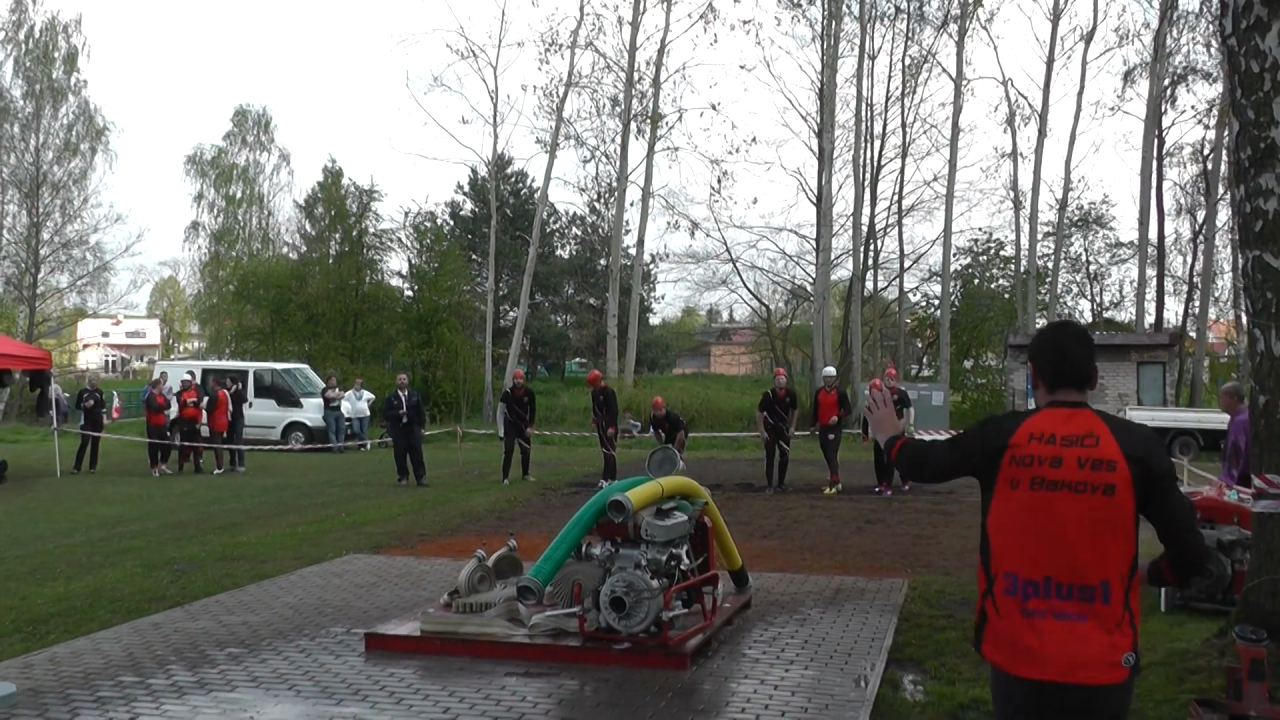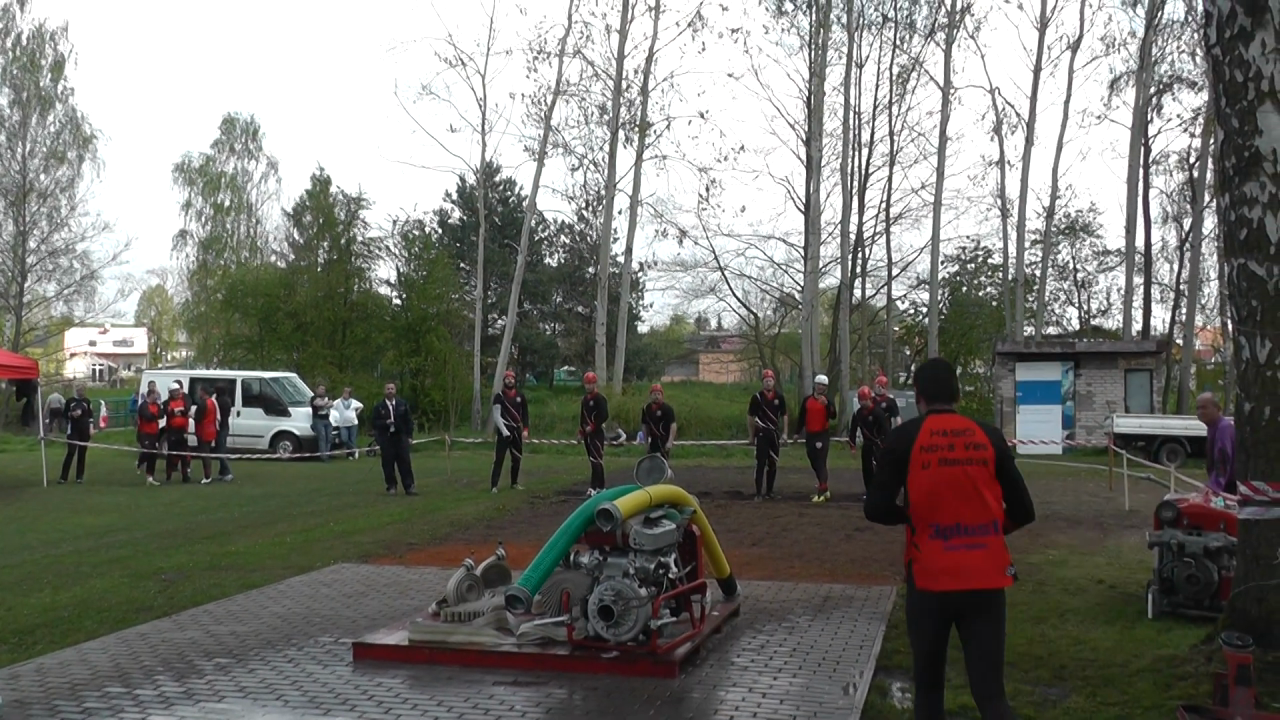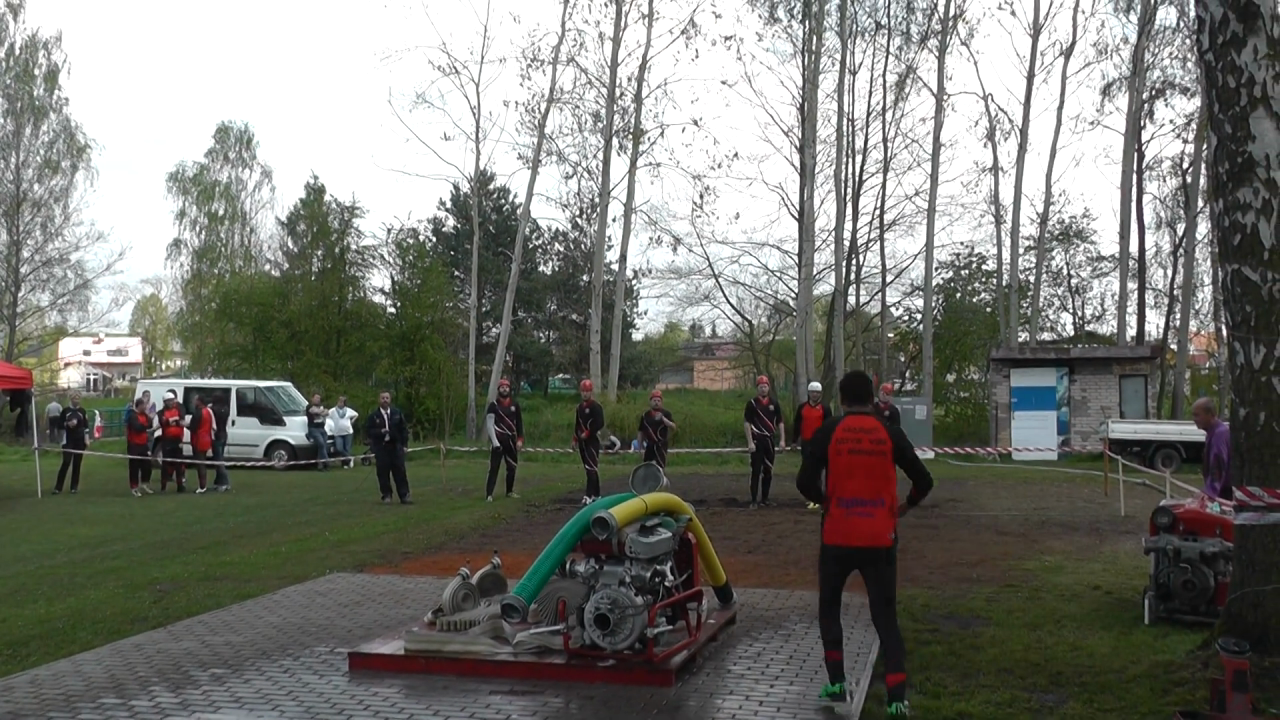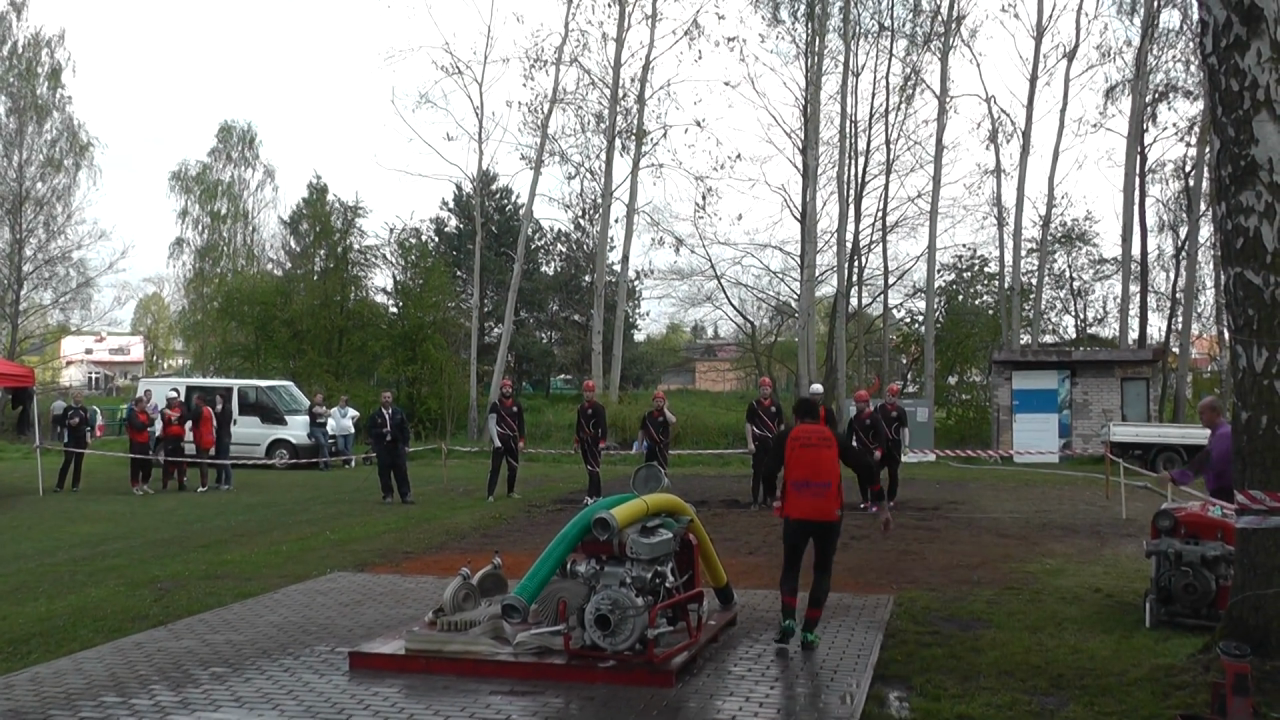
dt=0.7s
person 1, frame 1
left shoulder: (1001, 436)
right shoulder: (1136, 445)
left elbow: (925, 463)
right elbow: (1191, 555)
left wrist: (889, 436)
right wrist: (1149, 574)
left hip: (1021, 661)
right hip: (1105, 667)
person 1, frame 2
left shoulder: (905, 437)
right shoulder: (989, 437)
left elbow: (876, 508)
right elbow: (1023, 511)
left hip: (928, 579)
right hip: (986, 579)
left knee: (927, 678)
person 1, frame 3
left shoulder: (827, 432)
right shoulder: (892, 435)
left elbow: (805, 482)
right elbow: (923, 481)
right wrist: (904, 507)
left hip: (838, 538)
right hip: (881, 540)
left knee: (829, 608)
right knee: (886, 620)
left ankle: (837, 684)
right ankle: (897, 701)
person 1, frame 4
left shoulder: (786, 437)
right shoulder: (834, 438)
left elbow: (770, 474)
left wrist: (776, 499)
right wrist: (884, 507)
left hip: (796, 514)
right hip: (829, 515)
left knee: (791, 569)
right knee: (822, 572)
left ankle: (788, 622)
right ankle: (809, 632)
